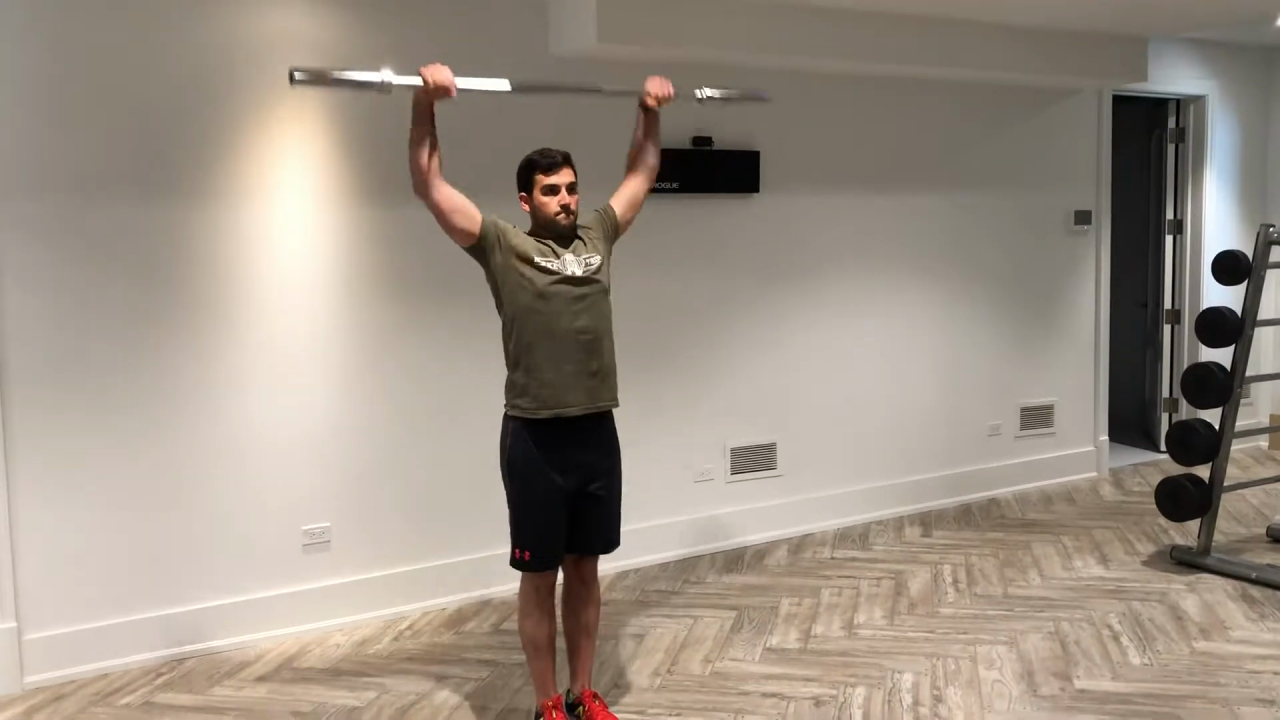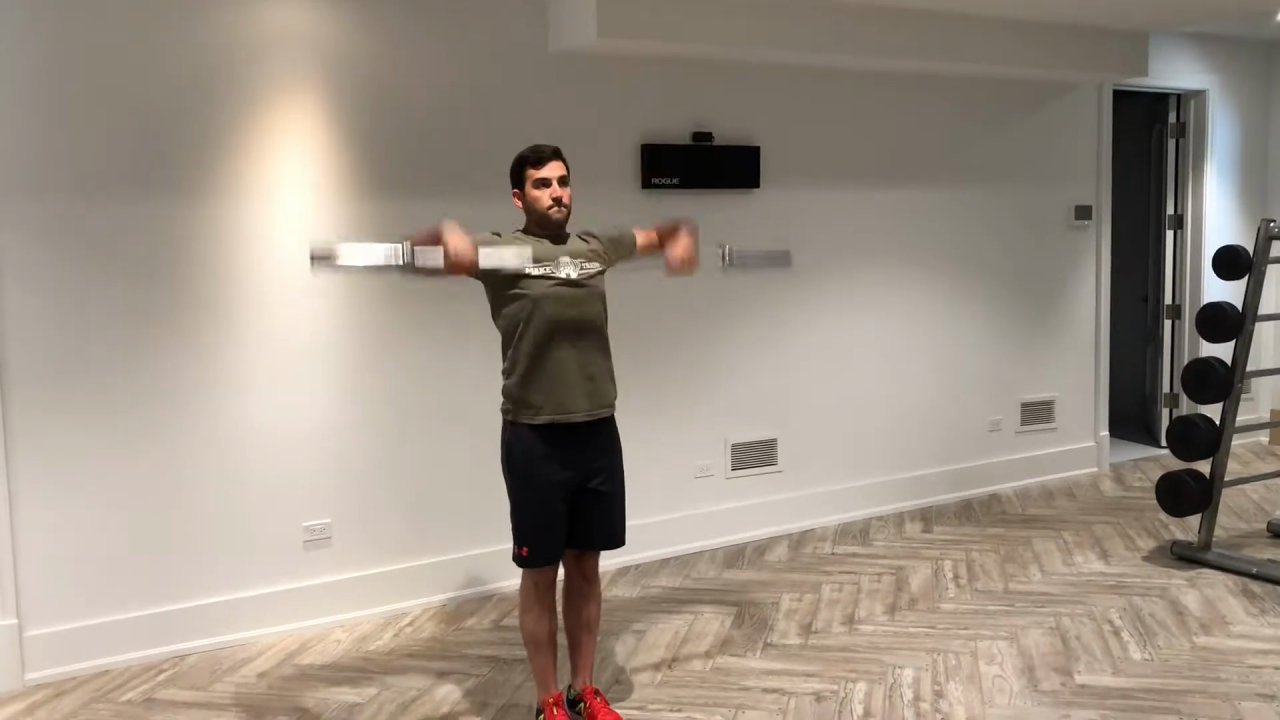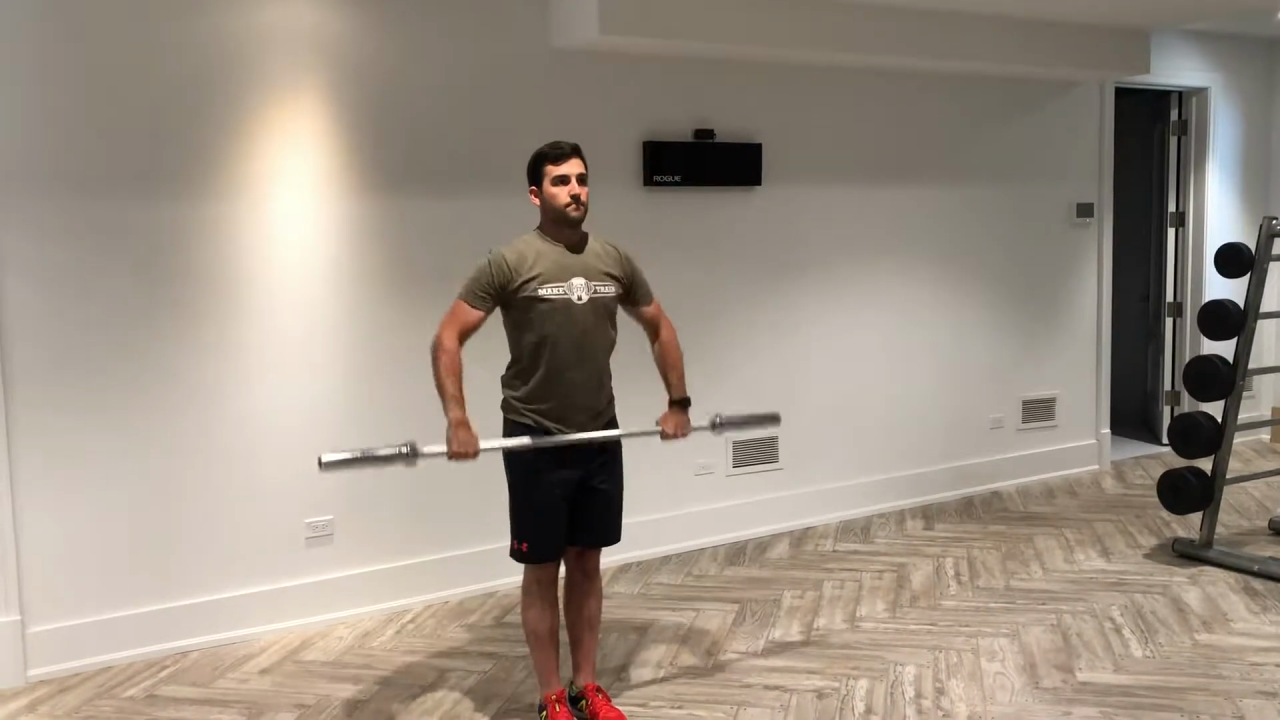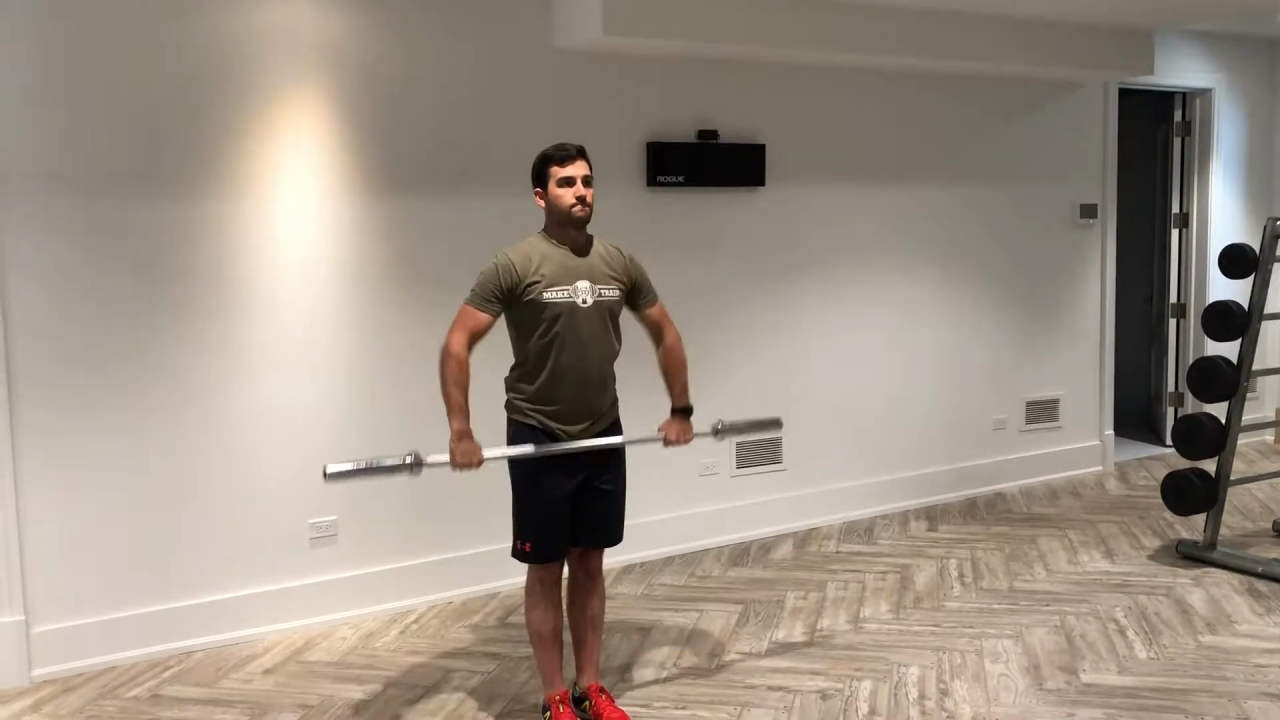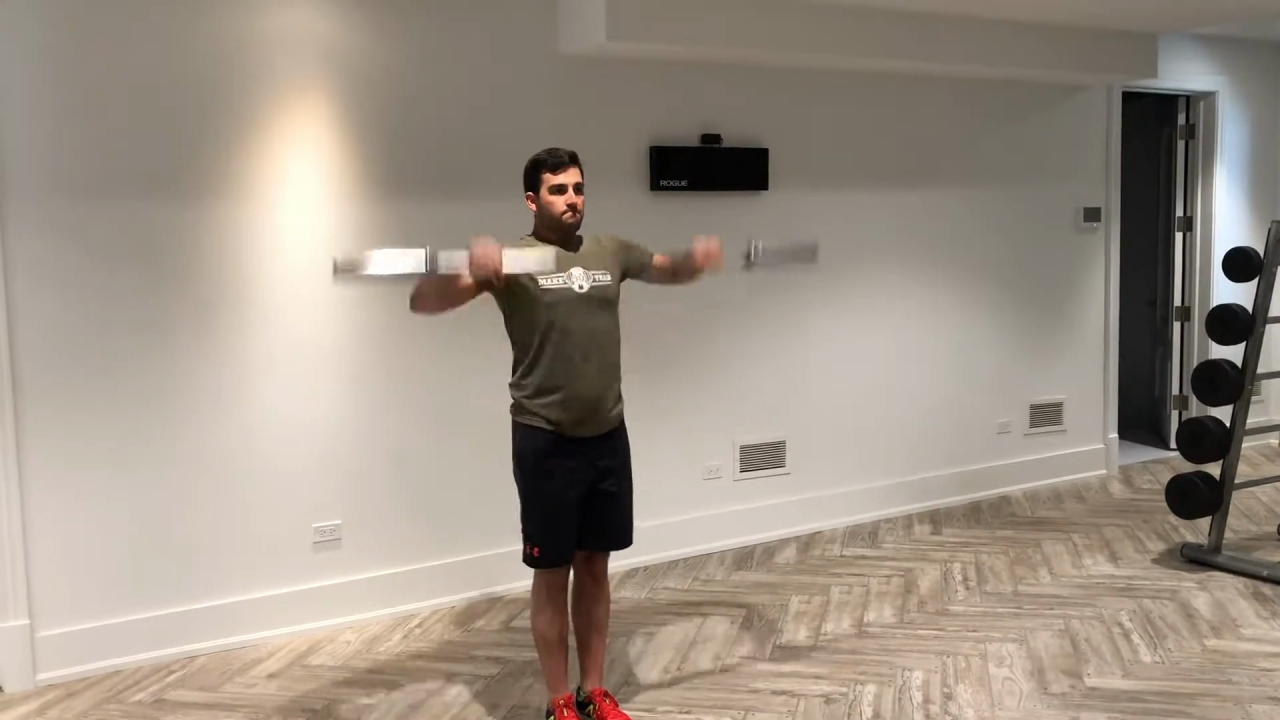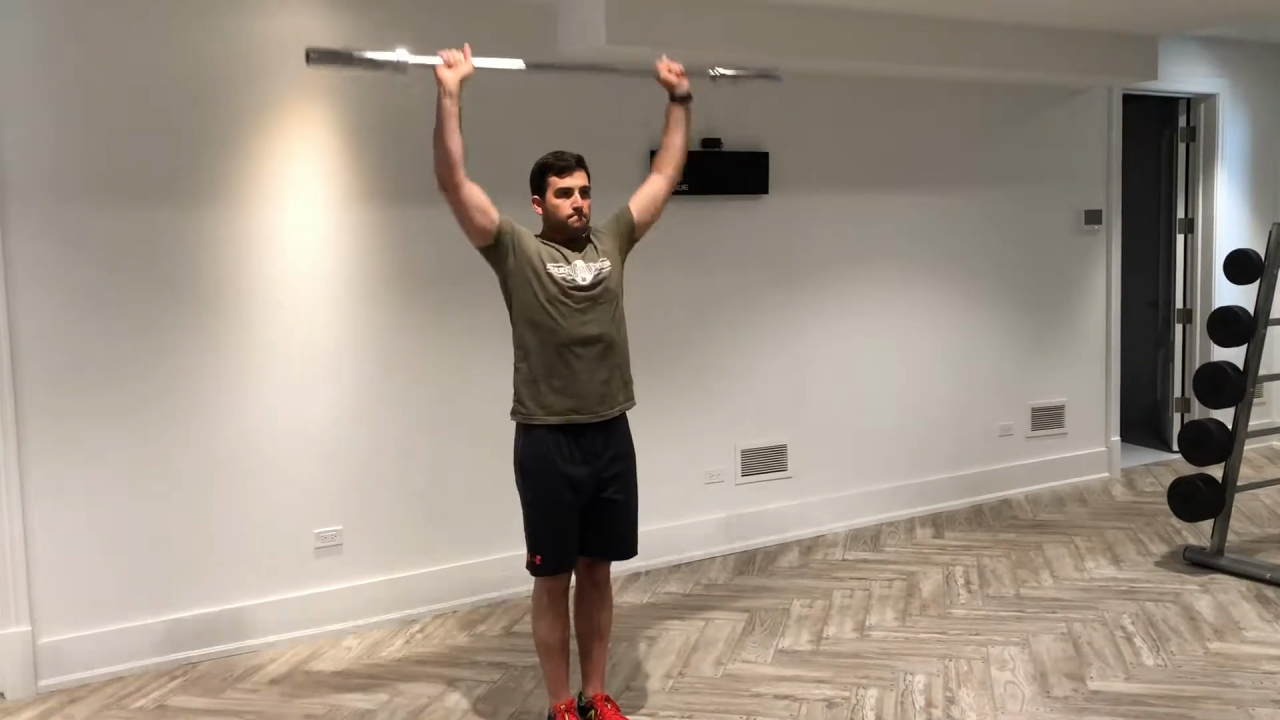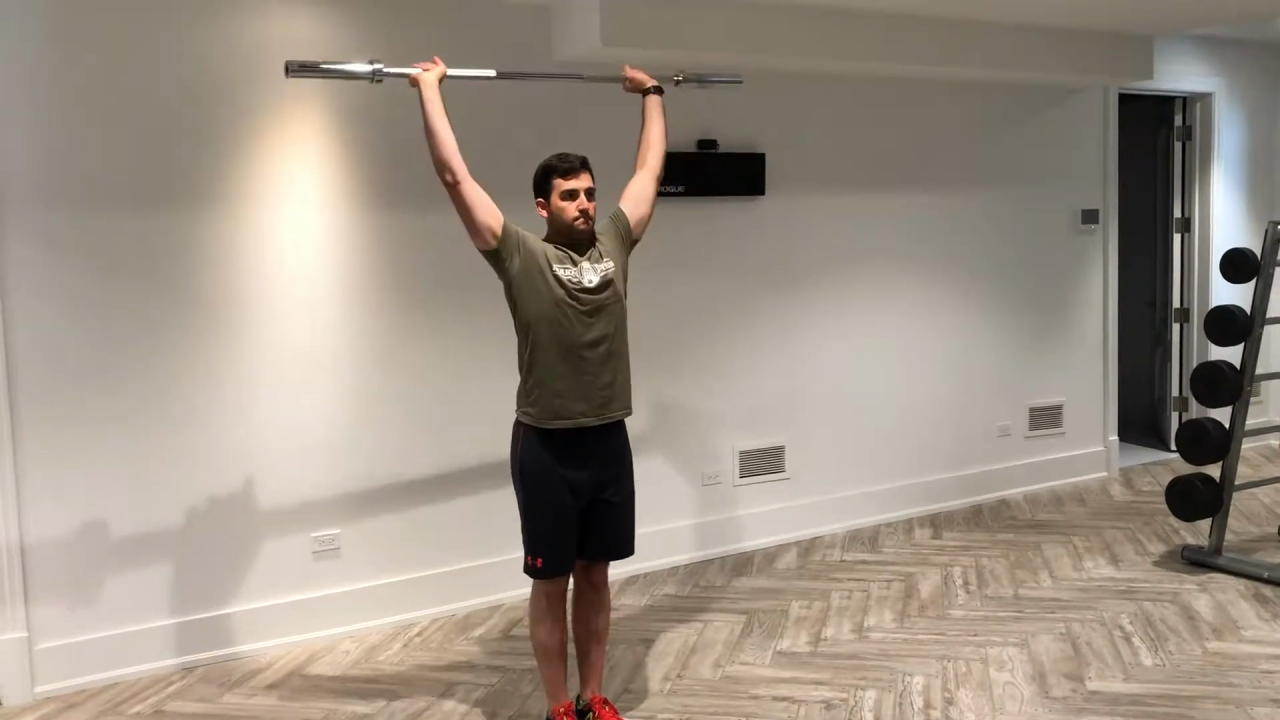
dt=0.3s
person 1, frame 1
left shoulder: (596, 235)
right shoulder: (502, 246)
left elbow: (640, 174)
right elbow: (427, 185)
left wrist: (650, 110)
right wrist: (427, 103)
left hip: (597, 432)
right hip: (535, 437)
left knee: (584, 569)
right knee: (540, 575)
person 1, frame 2
left shoulder: (596, 244)
right shoulder: (500, 250)
left elbow: (662, 236)
left wrist: (682, 235)
right wrist: (444, 238)
left hip: (598, 432)
right hip: (535, 438)
left knee: (585, 565)
right knee: (540, 571)
person 1, frame 3
left shoulder: (614, 258)
right shoulder: (510, 262)
left elbow: (660, 327)
right elbow: (448, 336)
left wrist: (678, 402)
right wrist: (456, 418)
left hip: (599, 434)
right hip: (536, 439)
left knee: (586, 562)
right knee: (542, 568)
person 1, frame 4
left shoulder: (619, 261)
right shoulder: (515, 264)
left elbow: (665, 332)
right elbow: (457, 345)
left wrist: (679, 408)
right wrist: (460, 432)
left hip: (603, 437)
right hip: (540, 440)
left knee: (589, 562)
right knee: (546, 568)
person 1, frame 5
left shoulder: (611, 251)
right shoulder: (511, 260)
left elbow: (673, 269)
right elbow: (425, 299)
left wrist: (697, 256)
right wrist: (468, 270)
left hip: (607, 435)
right hip: (544, 440)
left knee: (595, 566)
right knee: (553, 572)
person 1, frame 6
left shoulder: (612, 239)
right shoulder: (514, 249)
left elbow: (666, 174)
right elbow: (453, 182)
left wrist: (679, 100)
right wrist: (450, 91)
left hip: (611, 436)
right hip: (548, 442)
left knee: (598, 572)
right knee: (554, 579)
person 1, frame 7
left shoulder: (613, 242)
right shoulder: (518, 254)
left elbow: (650, 169)
right elbow: (455, 176)
left wrist: (650, 93)
right wrist: (430, 88)
left hip: (608, 440)
right hip: (546, 446)
left knee: (595, 576)
right knee: (551, 582)
